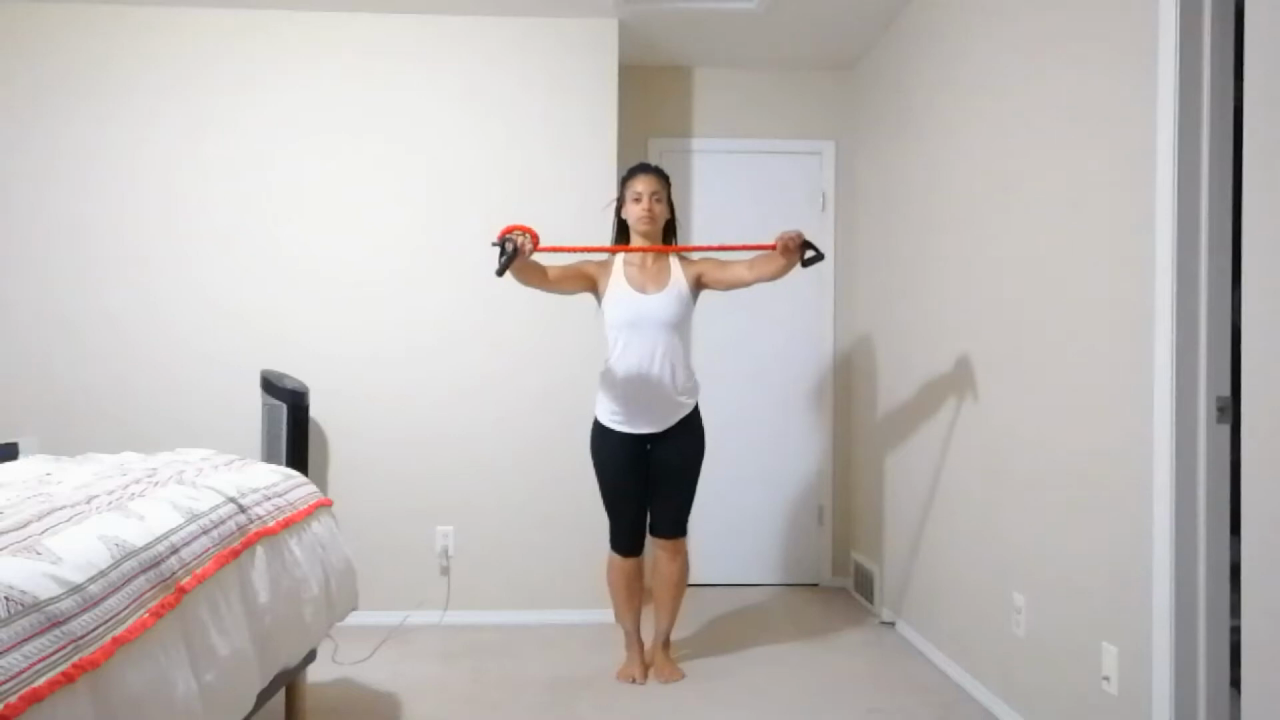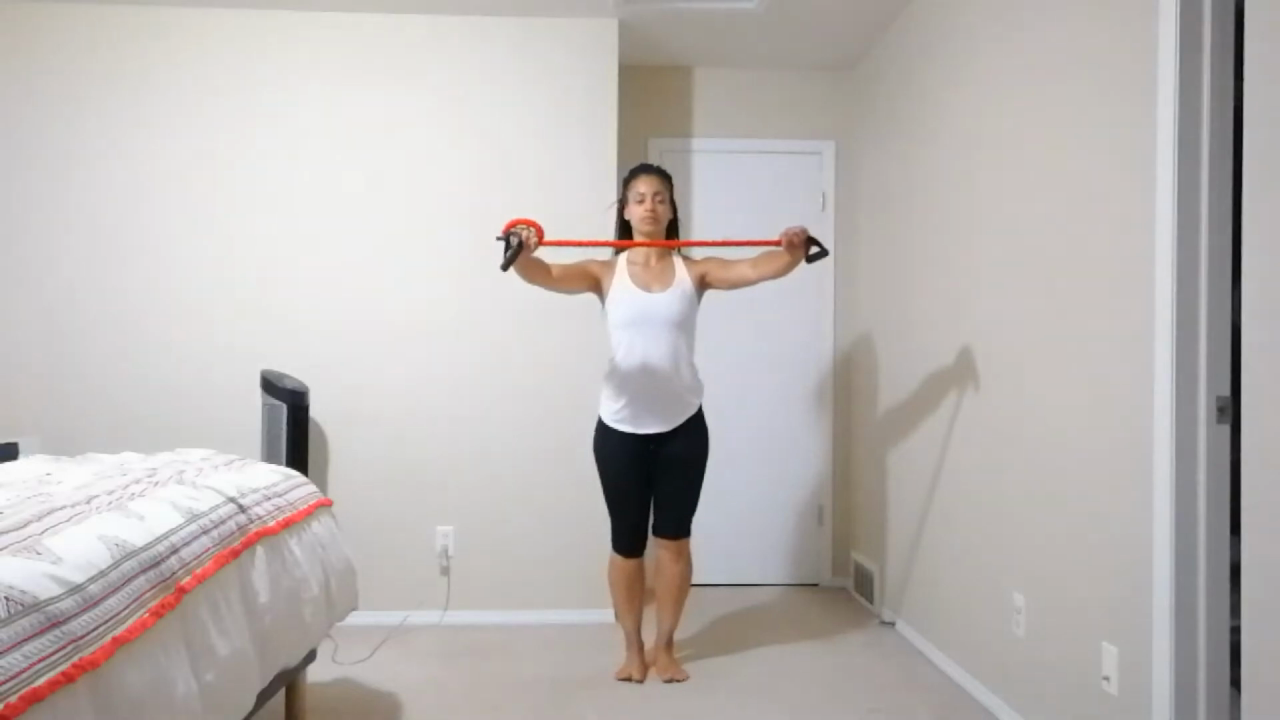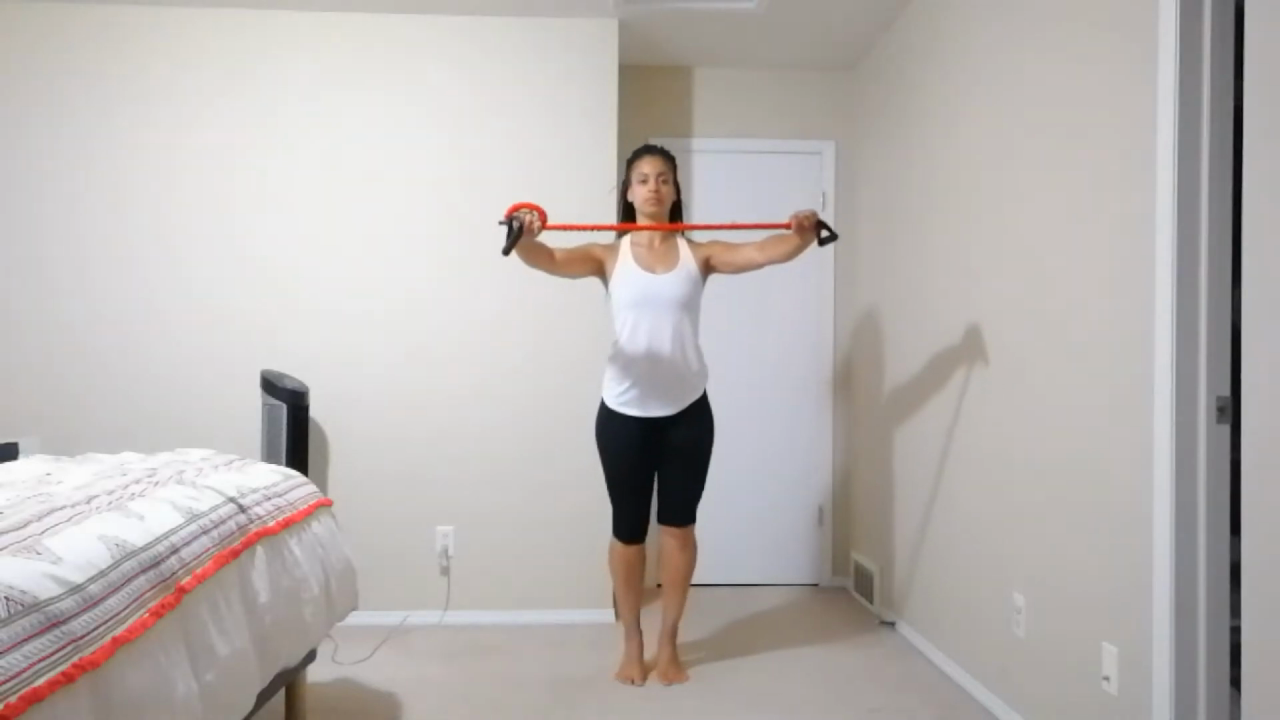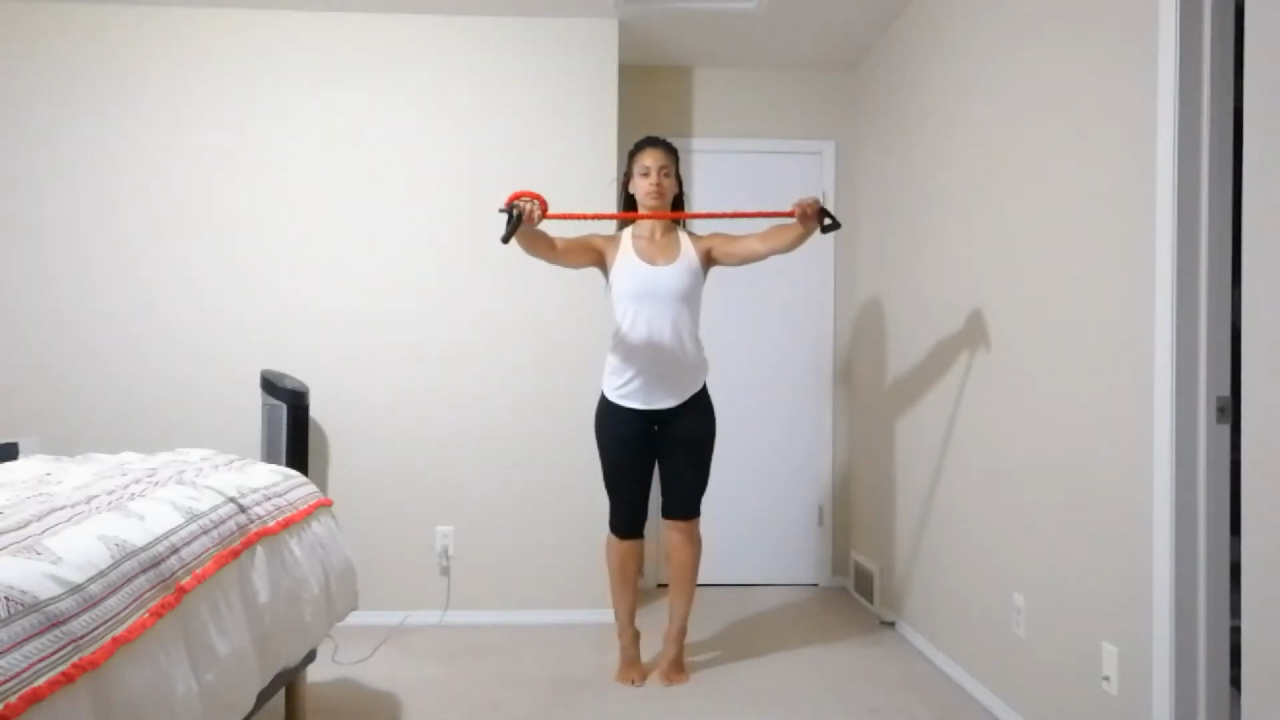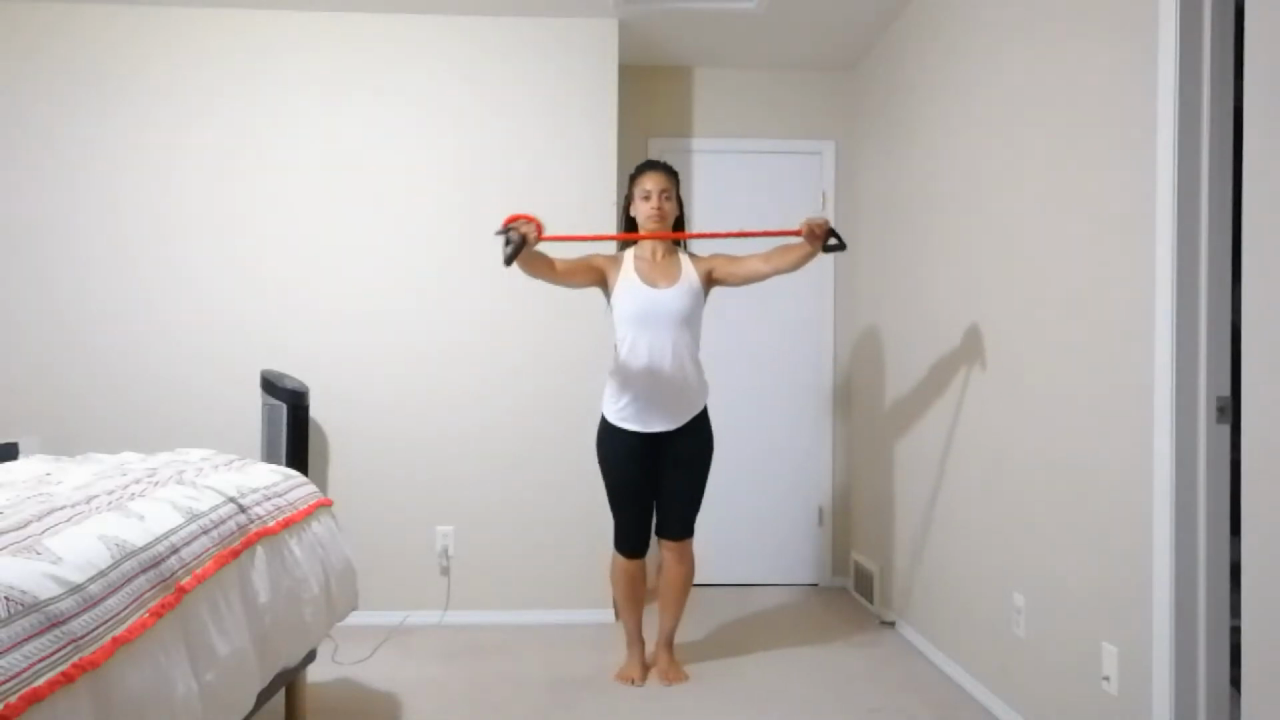
dt=0.5s
person 1, frame 1
left shoulder: (691, 271)
right shoulder: (601, 272)
left elbow: (752, 271)
right elbow: (544, 278)
left wrist: (788, 255)
right wrist: (518, 260)
left hip: (678, 426)
right hip: (617, 427)
left knee: (670, 538)
right knee: (625, 542)
left ankle: (661, 646)
right ankle: (632, 648)
person 1, frame 2
left shoulder: (695, 271)
right shoulder: (605, 272)
left elbow: (755, 269)
right elbow: (548, 276)
left wrist: (793, 253)
right wrist: (521, 255)
left hip: (682, 427)
right hip: (621, 428)
left knee: (673, 540)
right knee: (626, 543)
left ankle: (664, 646)
right ankle: (632, 647)
person 1, frame 3
left shoulder: (699, 254)
right shoulder: (607, 255)
left elbow: (763, 252)
right elbow: (550, 260)
left wrist: (803, 235)
right wrist: (524, 239)
left hip: (686, 412)
right hip: (624, 412)
left knee: (678, 527)
right knee: (628, 529)
left ankle: (668, 645)
right ankle: (632, 645)
person 1, frame 4
left shoulder: (701, 247)
right shoulder: (609, 247)
left elbow: (765, 243)
right elbow: (549, 249)
left wrist: (806, 225)
right wrist: (523, 227)
left hip: (688, 404)
right hip: (624, 405)
left knee: (682, 521)
right knee: (625, 524)
left ankle: (675, 644)
right ankle: (627, 643)
person 1, frame 5
left shoulder: (702, 269)
right shoulder: (610, 267)
left elbow: (769, 263)
right elbow: (549, 270)
left wrist: (810, 244)
right wrist: (524, 247)
left hip: (687, 426)
right hip: (624, 427)
left knee: (676, 540)
right knee: (629, 543)
left ankle: (665, 647)
right ankle: (633, 647)
